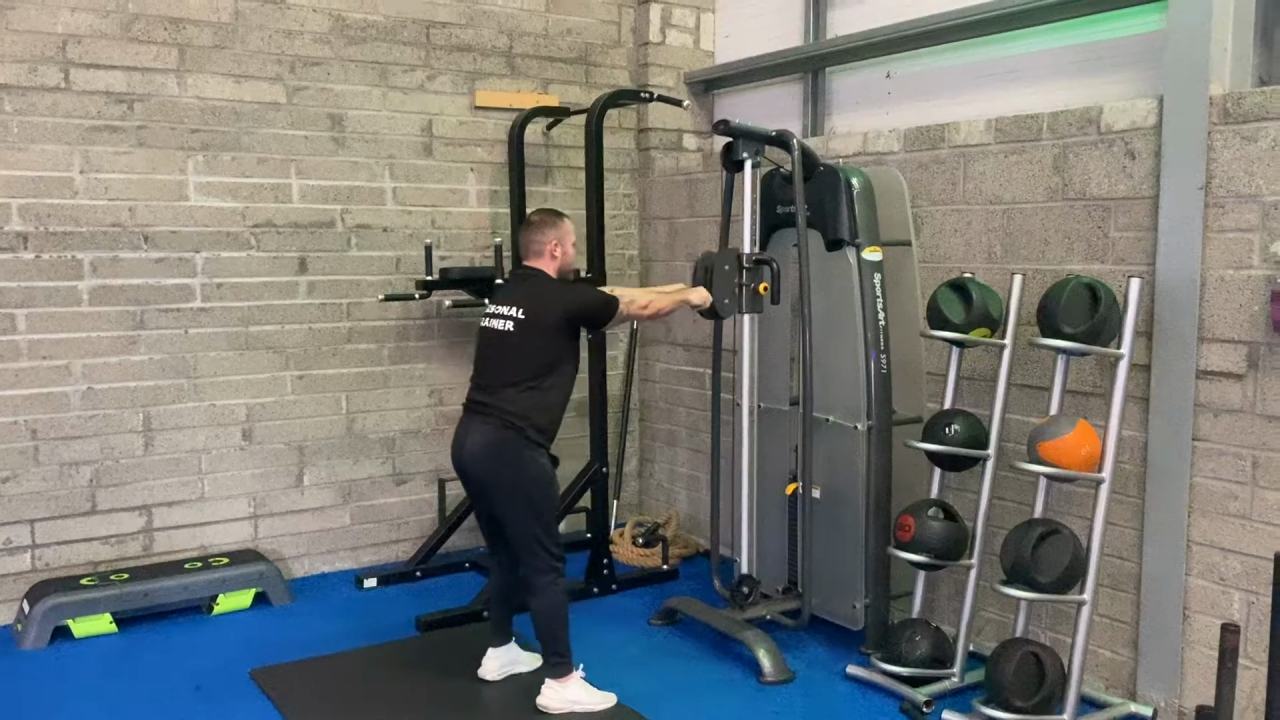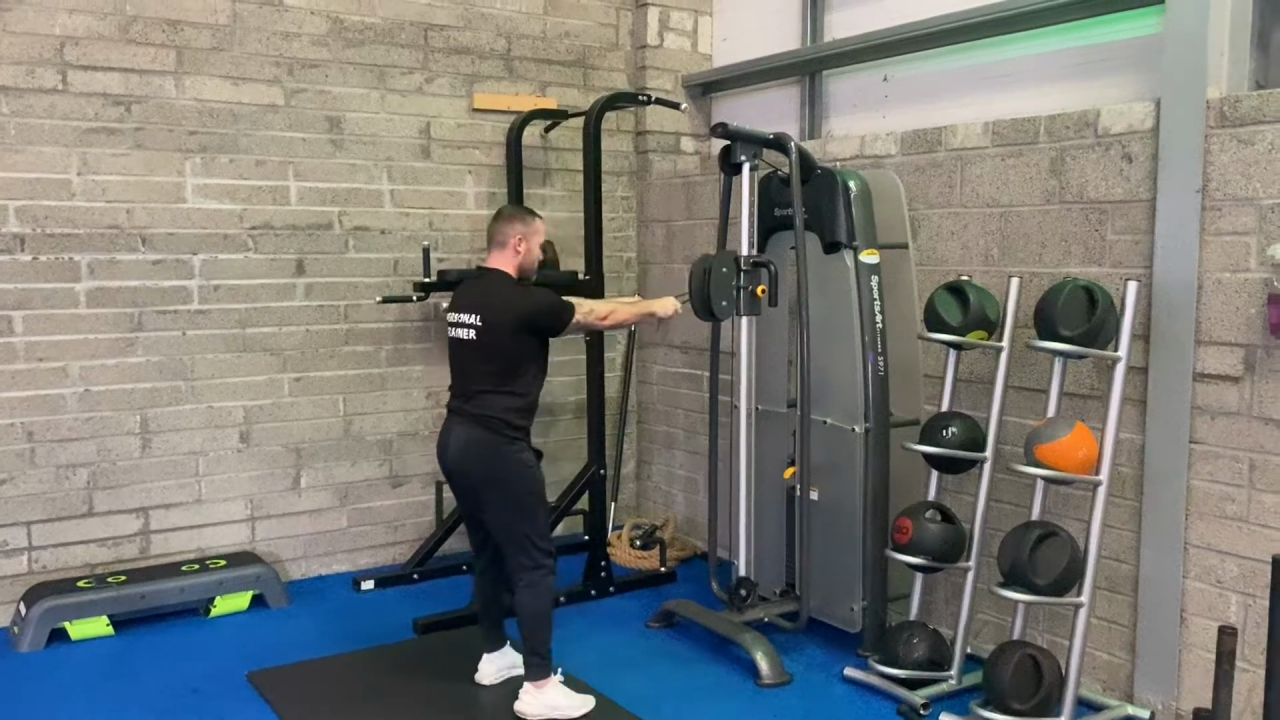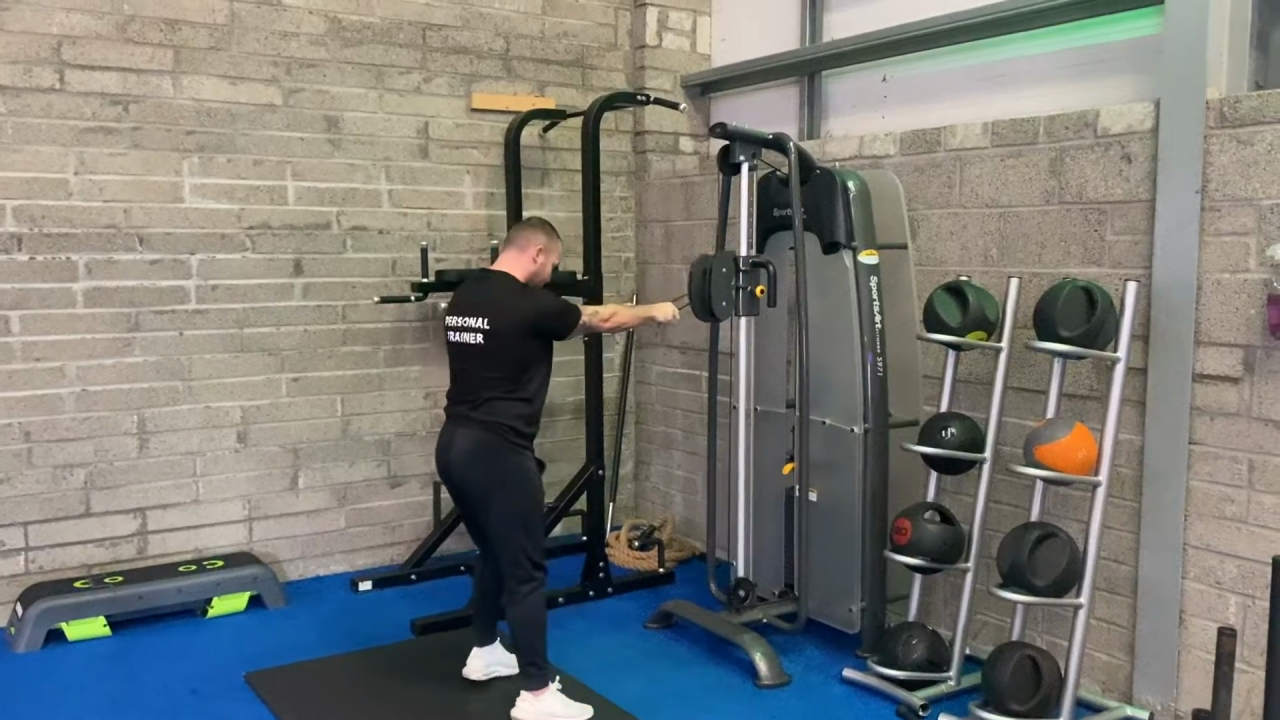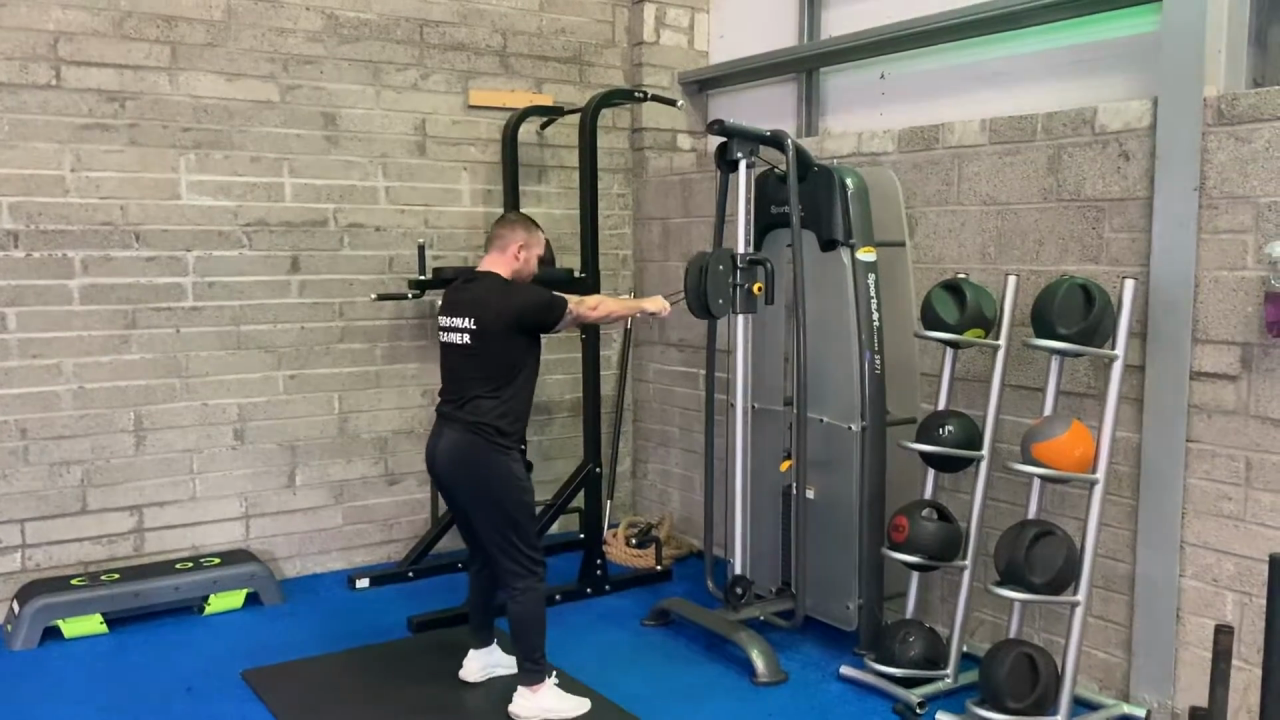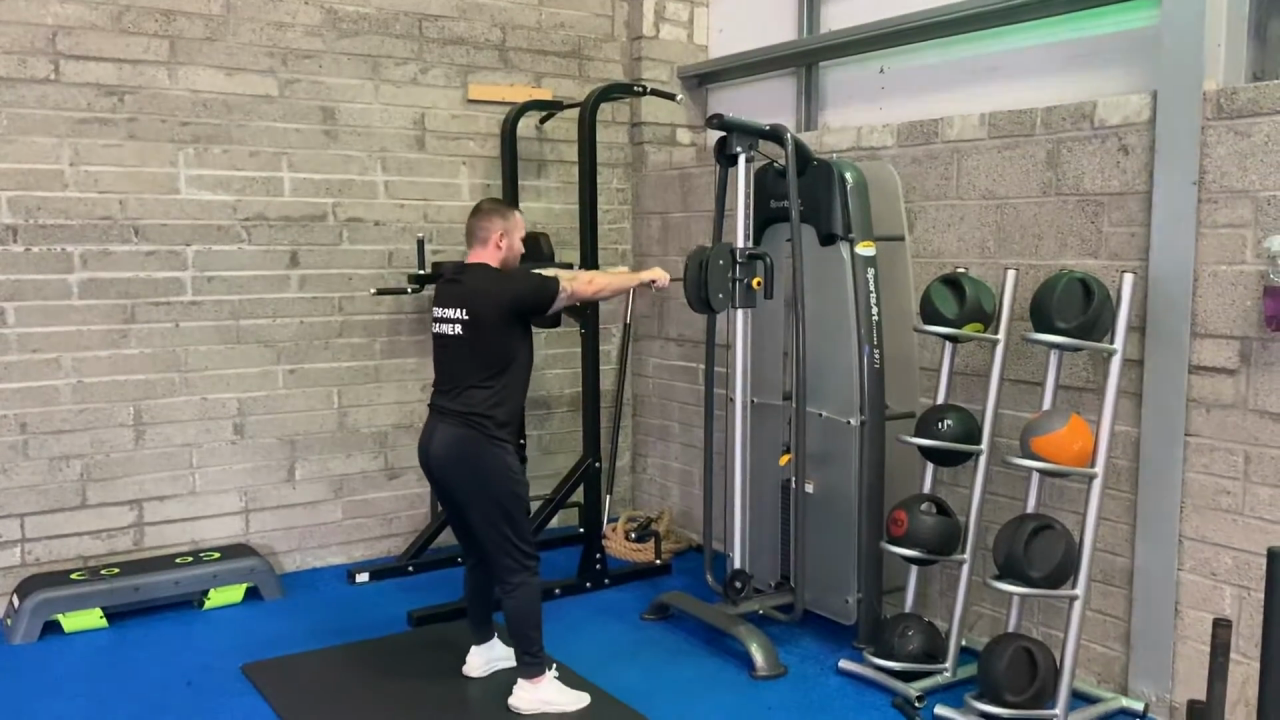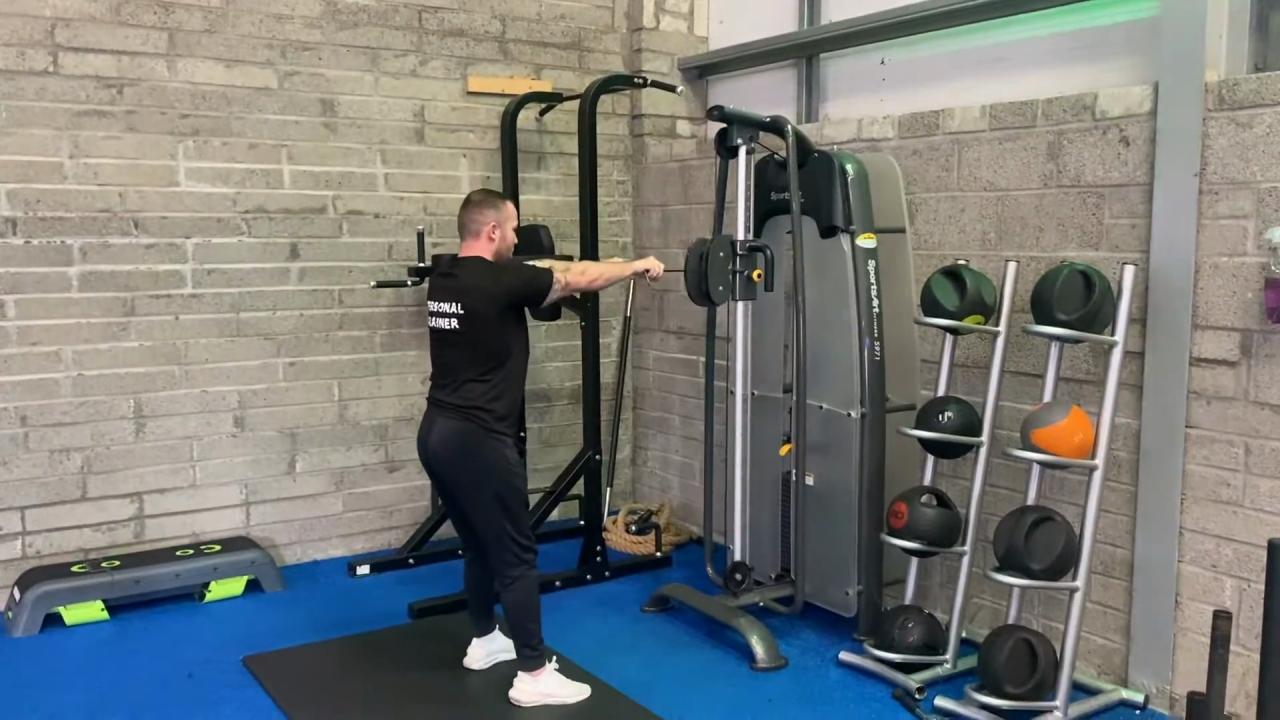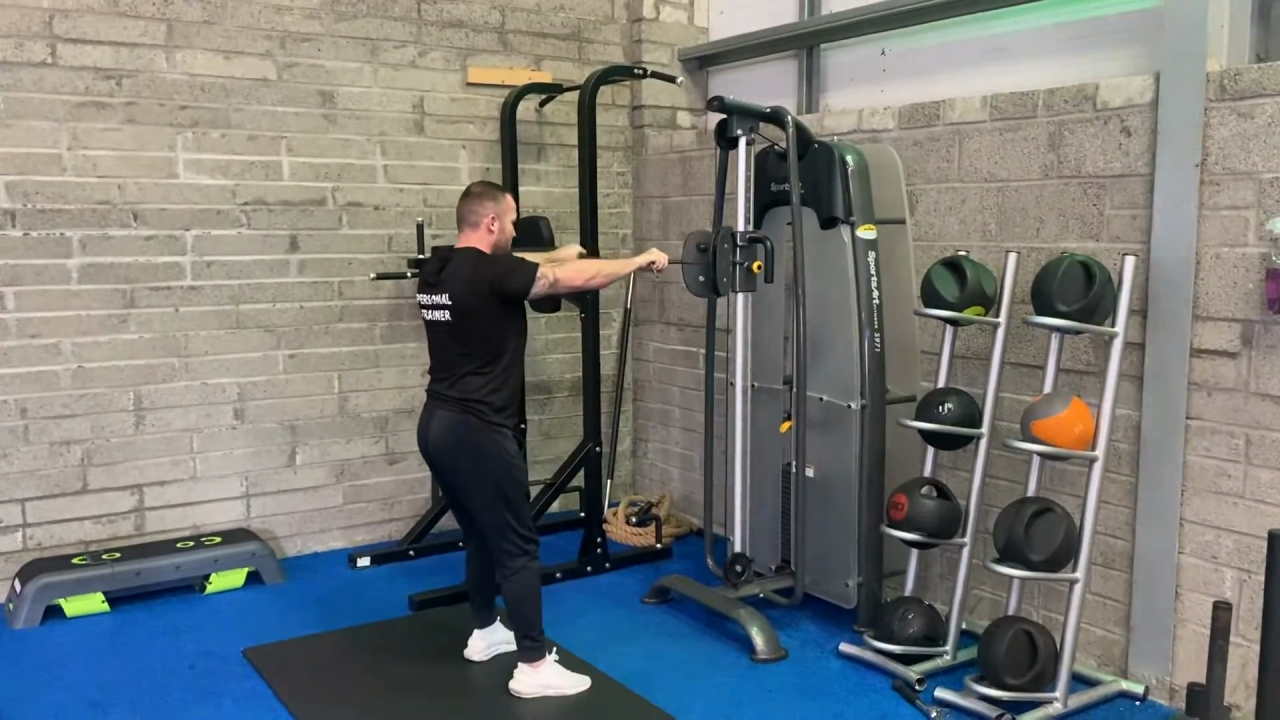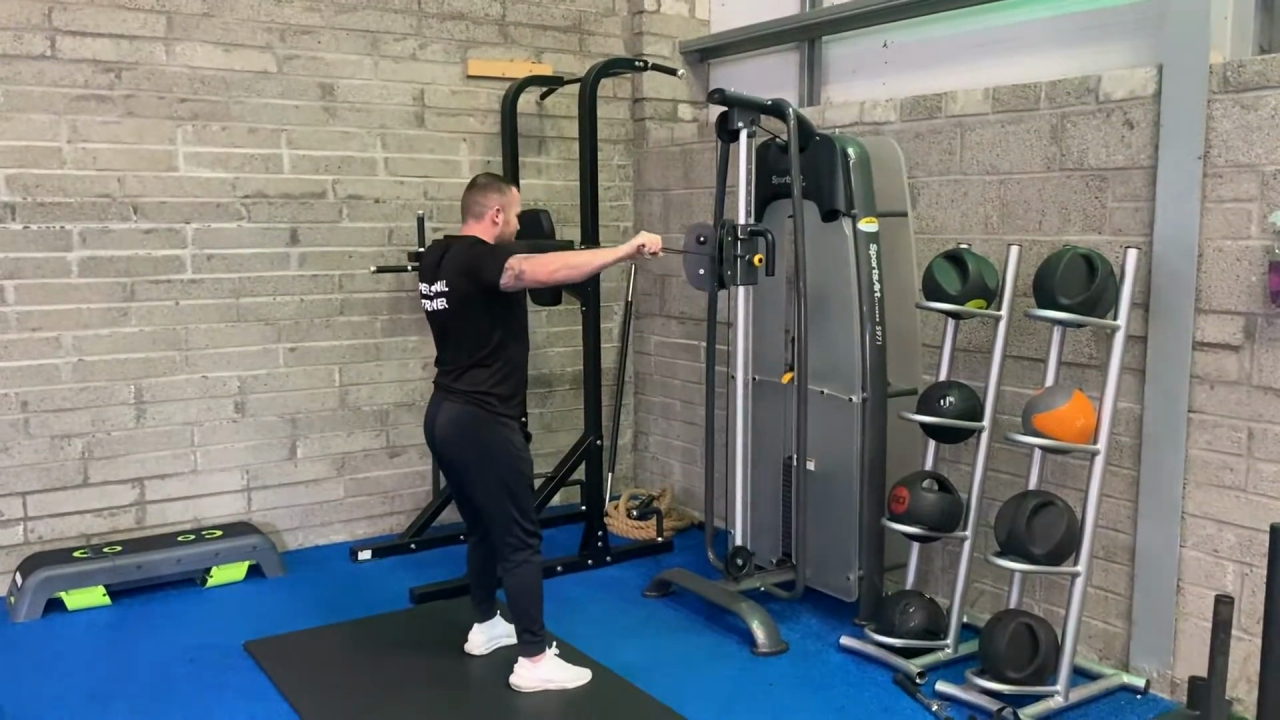
dt=0.4s
person 1, frame 1
left shoulder: (509, 292)
right shoulder: (561, 299)
left elbow: (606, 294)
right elbow: (640, 308)
left wrist: (673, 287)
right wrist: (689, 297)
left hip: (469, 439)
right hip: (510, 448)
left knee: (506, 553)
right knee: (543, 565)
left ankle: (499, 651)
right ankle: (561, 682)
person 1, frame 2
left shoulder: (468, 294)
right shoulder: (520, 301)
left elbow: (571, 307)
right elbow: (597, 318)
left wrist: (636, 301)
right wrist: (653, 308)
left hip: (457, 441)
right hip: (497, 447)
left knee: (490, 553)
right knee: (533, 563)
left ankle: (494, 655)
person 1, frame 3
left shoulder: (464, 297)
right shoulder: (528, 305)
right elbow: (600, 320)
right wrist: (653, 312)
left hip: (455, 445)
right hip: (497, 453)
left knee: (494, 554)
right knee: (525, 571)
left ankle: (484, 652)
person 1, frame 4
left shoulder: (458, 296)
right shoulder: (514, 302)
right elbow: (588, 311)
right wrist: (643, 305)
left hip: (446, 445)
right hip: (484, 453)
left knee: (487, 555)
right knee: (524, 570)
left ankle: (481, 654)
person 1, frame 5
left shoulder: (450, 287)
right shoulder: (505, 289)
right elbow: (584, 289)
left wrist: (612, 275)
right wrist: (643, 277)
left hip: (439, 440)
right hip: (478, 447)
left knee: (480, 552)
right knee: (517, 563)
left ankle: (483, 649)
right ankle: (533, 683)
person 1, frame 6
left shoulder: (445, 280)
right shoulder: (499, 282)
left elbow: (550, 273)
right elbow: (578, 280)
left wrist: (603, 265)
right wrist: (637, 266)
left hip: (437, 432)
right hip: (477, 440)
left knee: (480, 545)
right knee: (515, 555)
left ankle: (485, 641)
right ankle: (533, 676)
person 1, frame 7
left shoulder: (438, 268)
right shoulder: (488, 273)
right elbow: (574, 279)
left wrist: (558, 251)
right wrist: (639, 261)
left hip: (438, 425)
right hip: (477, 432)
left knee: (481, 536)
right knee: (517, 547)
left ankle: (485, 632)
right ankle: (534, 667)
person 1, frame 8
left shoulder: (438, 257)
right shoulder: (480, 261)
right elbow: (545, 269)
right wrist: (626, 249)
left hip: (445, 415)
right hip: (484, 422)
left knee: (483, 529)
right knee: (520, 540)
left ankle: (485, 626)
right ankle: (534, 661)
